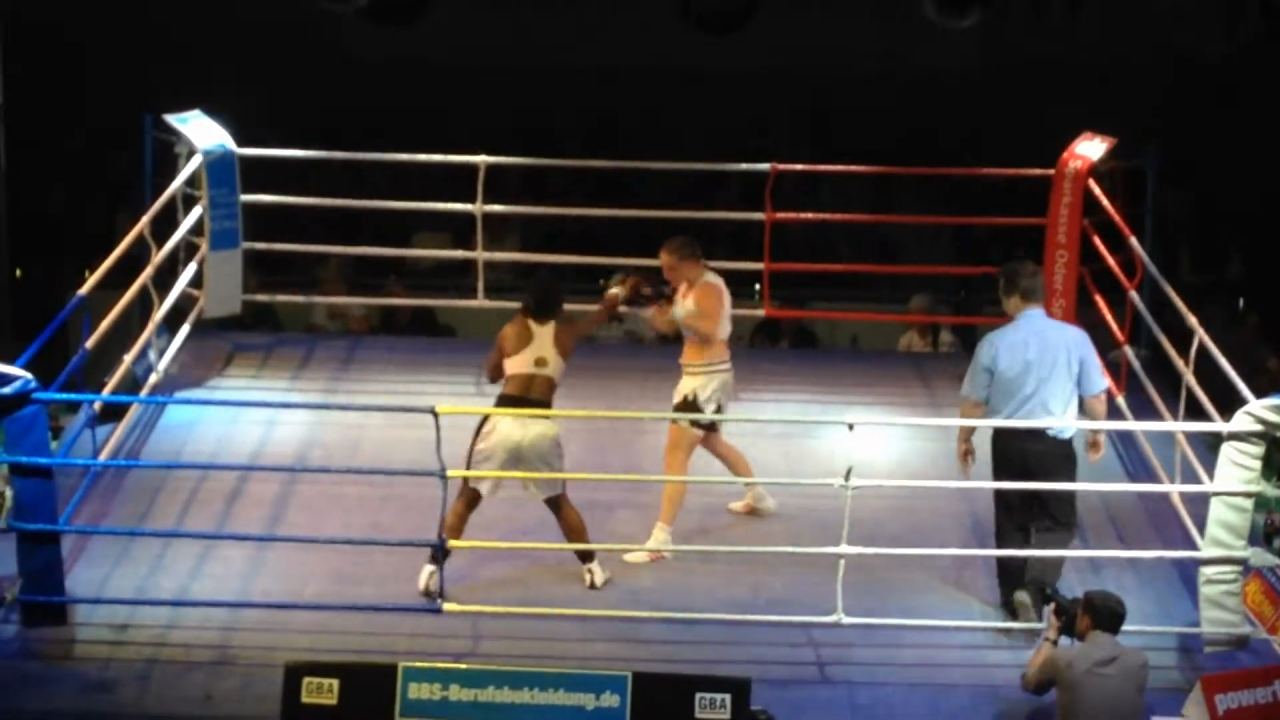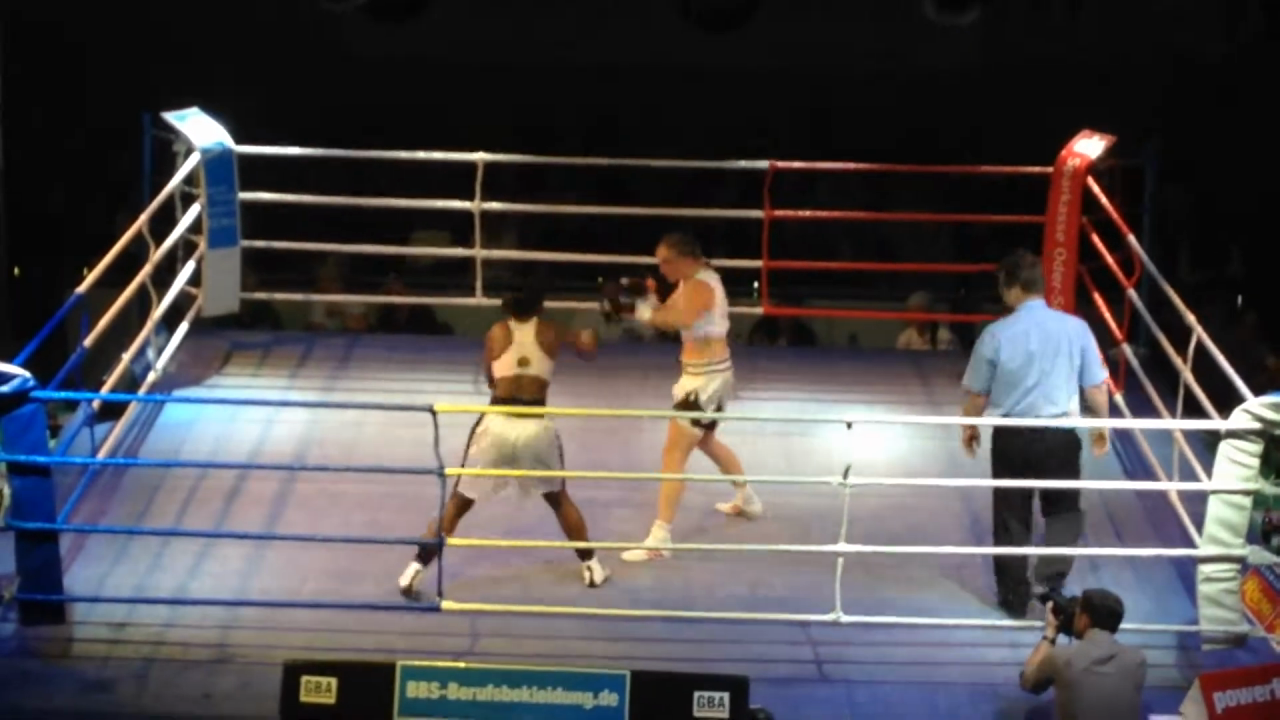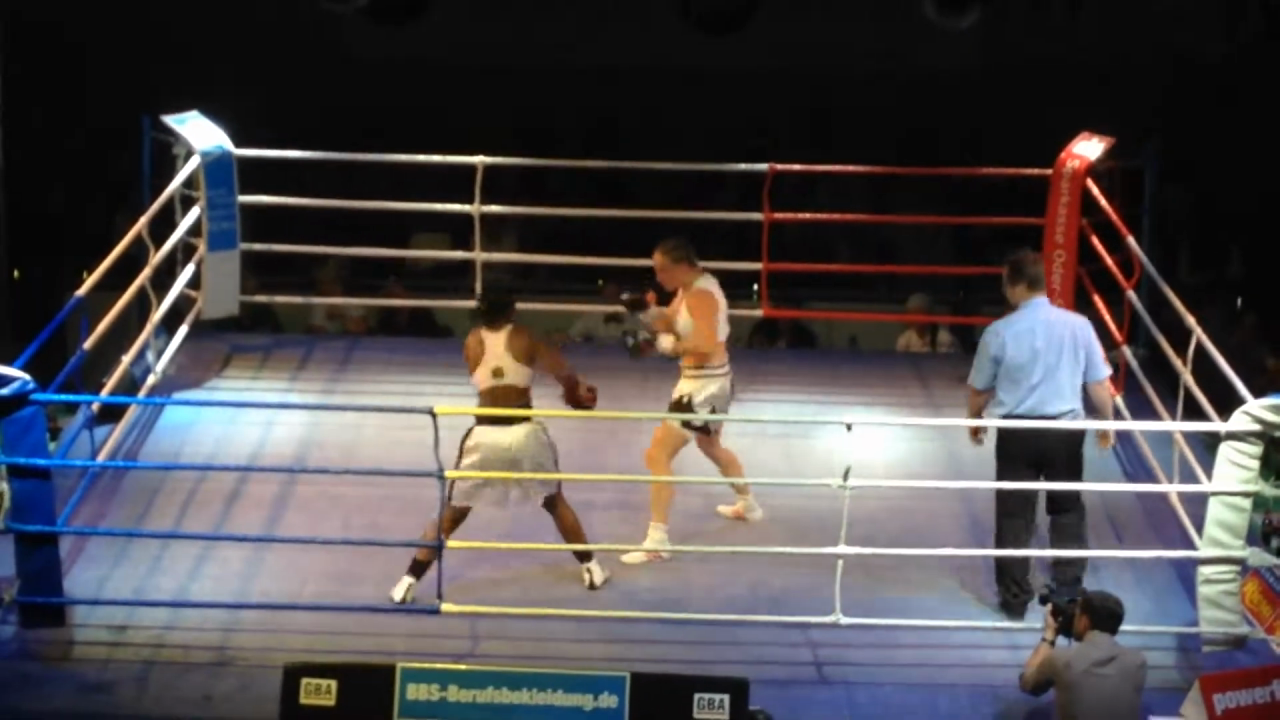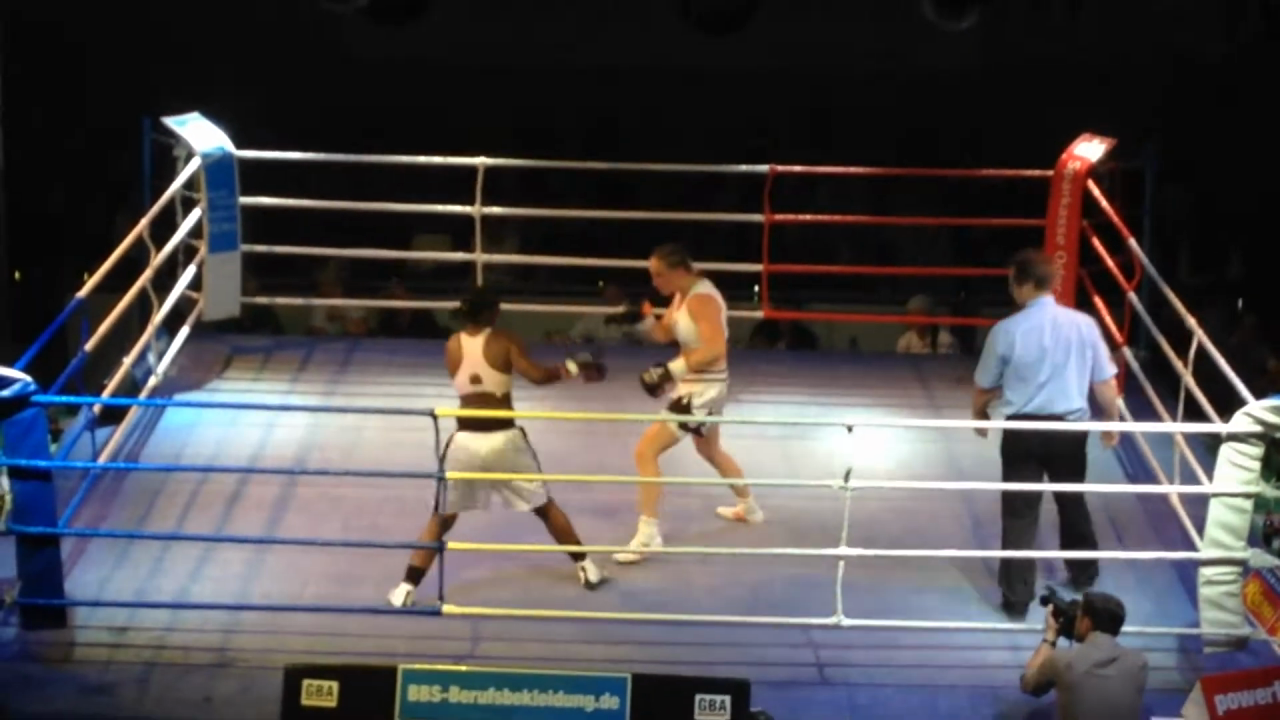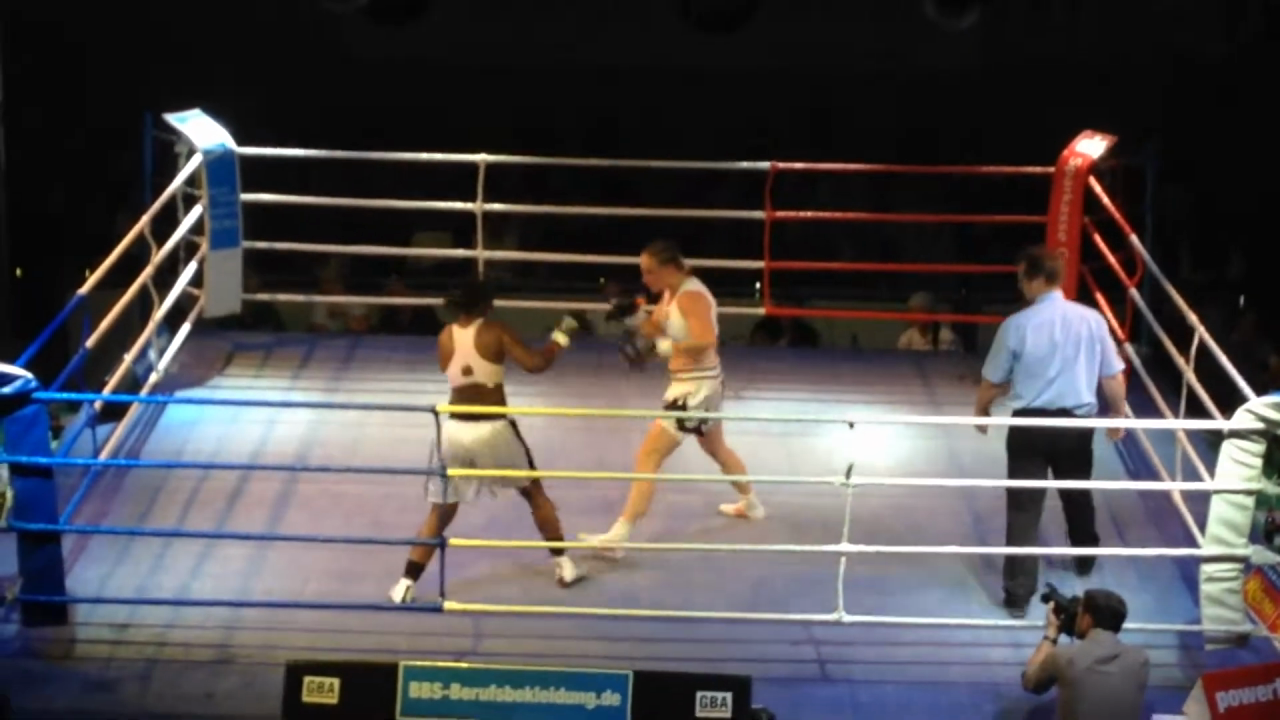
dt=0.1s
person 1, frame 1
left shoulder: (994, 343)
right shoulder: (1074, 338)
left elbow: (975, 402)
right elbow: (1095, 396)
left wrist: (964, 440)
right wrist: (1097, 432)
left hip: (1008, 443)
right hip: (1055, 444)
left knee: (1011, 524)
right knee: (1057, 525)
left ankle: (1014, 594)
right ankle: (1032, 591)
person 1, frame 2
left shoulder: (995, 334)
right shoulder: (1075, 328)
left elbow: (977, 392)
right elbow: (1096, 387)
left wrist: (969, 427)
right wrist: (1102, 427)
left hip: (1009, 436)
right hip: (1058, 435)
left knee: (1010, 518)
right knee: (1064, 510)
left ankle: (1013, 597)
right ankle: (1051, 577)
person 1, frame 3
left shoulder: (999, 332)
right shoulder: (1078, 325)
left elbow: (979, 389)
right elbow: (1099, 384)
left wrist: (975, 419)
right wrist: (1107, 422)
left hip: (1015, 433)
right hip: (1064, 431)
left knee: (1014, 515)
right knee: (1067, 508)
left ankle: (1014, 598)
right ankle: (1067, 579)
person 1, frame 4
left shoulder: (1006, 330)
right shoulder: (1084, 325)
left elbow: (985, 387)
right elbow: (1104, 383)
left wrist: (978, 413)
right wrist: (1112, 421)
left hip: (1021, 432)
right hip: (1069, 430)
left knee: (1019, 514)
right knee: (1072, 504)
left ankle: (1017, 598)
right ankle: (1083, 571)
person 1, frame 5
left shoulder: (1017, 325)
right shoulder: (1092, 320)
left elbow: (993, 380)
right elbow: (1113, 377)
left wrist: (980, 409)
right wrist: (1118, 414)
left hip: (1029, 424)
right hip: (1076, 422)
left knee: (1022, 506)
right knee: (1077, 492)
left ankle: (1019, 591)
right ankle: (1085, 557)
person 2, frame 1
left shoulder: (708, 288)
right shoulder: (687, 285)
left elbow: (709, 330)
right elbow: (666, 324)
left wrist: (672, 311)
right wrist: (655, 308)
left hip: (707, 380)
right hip: (702, 376)
left knee: (674, 458)
right knee: (714, 442)
left ankle: (661, 541)
right ankle: (759, 498)
person 2, frame 2
left shoulder: (701, 286)
right shoulder: (688, 281)
left elbow: (680, 319)
right elbow: (663, 317)
left wrist: (639, 309)
right wrist: (649, 298)
left hip: (707, 378)
right hip: (706, 375)
left knee: (673, 456)
right knee: (707, 441)
left ankle: (660, 539)
right ankle: (746, 499)
person 2, frame 3
left shoulder: (701, 294)
right shoulder: (686, 289)
left elbow: (706, 346)
right elbow: (666, 325)
left wrist: (662, 344)
right wrist: (647, 310)
left hip: (705, 384)
right hip: (706, 382)
left knee: (657, 456)
right knee: (710, 445)
left ankle: (657, 542)
right ankle: (747, 505)
person 2, frame 4
left shoulder: (702, 299)
right shoulder: (683, 294)
left elbow: (715, 349)
right elbow: (664, 333)
left wrist: (672, 370)
right wrist: (645, 321)
left hip: (702, 388)
right hip: (704, 385)
left knee: (645, 452)
right knee: (709, 450)
left ankle: (648, 536)
right ankle: (748, 507)
person 2, frame 5
left shoulder: (691, 296)
right shoulder: (674, 291)
left elbow: (705, 340)
right elbow: (653, 330)
left wrist: (659, 347)
right wrist: (636, 315)
left hip: (695, 387)
right hip: (704, 383)
left knee: (648, 459)
right knee: (713, 445)
left ankle: (618, 535)
right ankle: (749, 504)
person 3, frame 1
left shoulder: (511, 331)
right shoulder: (568, 331)
left elbow: (492, 375)
right elbow: (603, 313)
right wrist: (621, 290)
left hip: (503, 424)
right hip: (542, 428)
left knee: (467, 499)
right knee: (558, 502)
left ankle: (433, 570)
right ankle: (592, 569)
person 3, frame 2
left shoulder: (497, 332)
right shoulder: (551, 331)
left elbow: (492, 380)
right elbow: (587, 350)
right wrist: (586, 337)
left hip: (498, 424)
right hip: (536, 426)
left knee: (458, 504)
right knee: (559, 498)
left ankle: (415, 571)
right ankle: (591, 567)
person 3, frame 3
left shoulder: (471, 342)
right shoulder: (523, 338)
right elbow: (563, 373)
right wrist: (579, 389)
left hip: (484, 435)
right hip: (524, 434)
left knee: (451, 514)
right knee: (554, 502)
left ankle: (408, 583)
right ankle: (591, 570)
person 3, frame 4
left shoulder: (452, 345)
right shoulder: (503, 341)
right elbow: (538, 375)
right wrist: (574, 367)
left hip: (466, 441)
right hip: (504, 439)
left knee: (440, 519)
right knee: (545, 506)
left ankle: (406, 589)
right ankle: (587, 569)
person 3, frame 5
left shoulder: (445, 337)
right shoulder: (496, 332)
right elbow: (535, 364)
right wrist: (562, 335)
left hip: (455, 430)
right hip: (494, 430)
left knee: (440, 513)
right knee: (534, 493)
left ankle: (407, 584)
right ankle: (562, 565)
